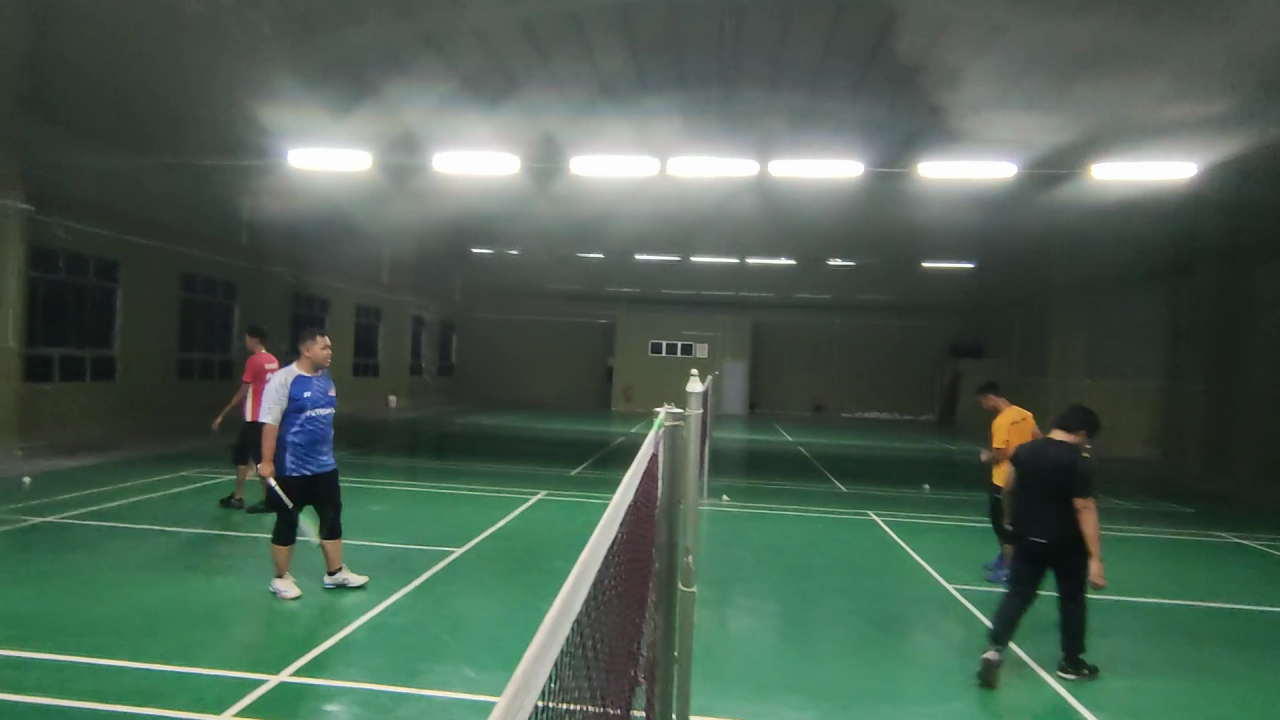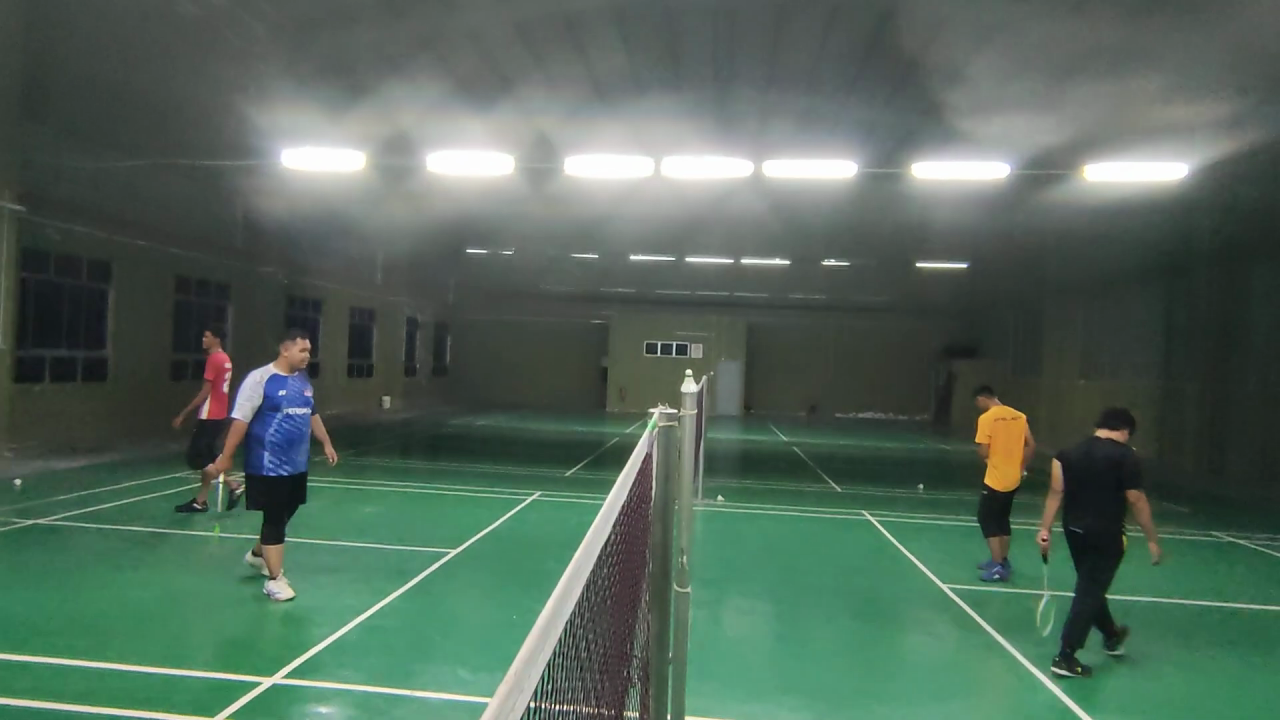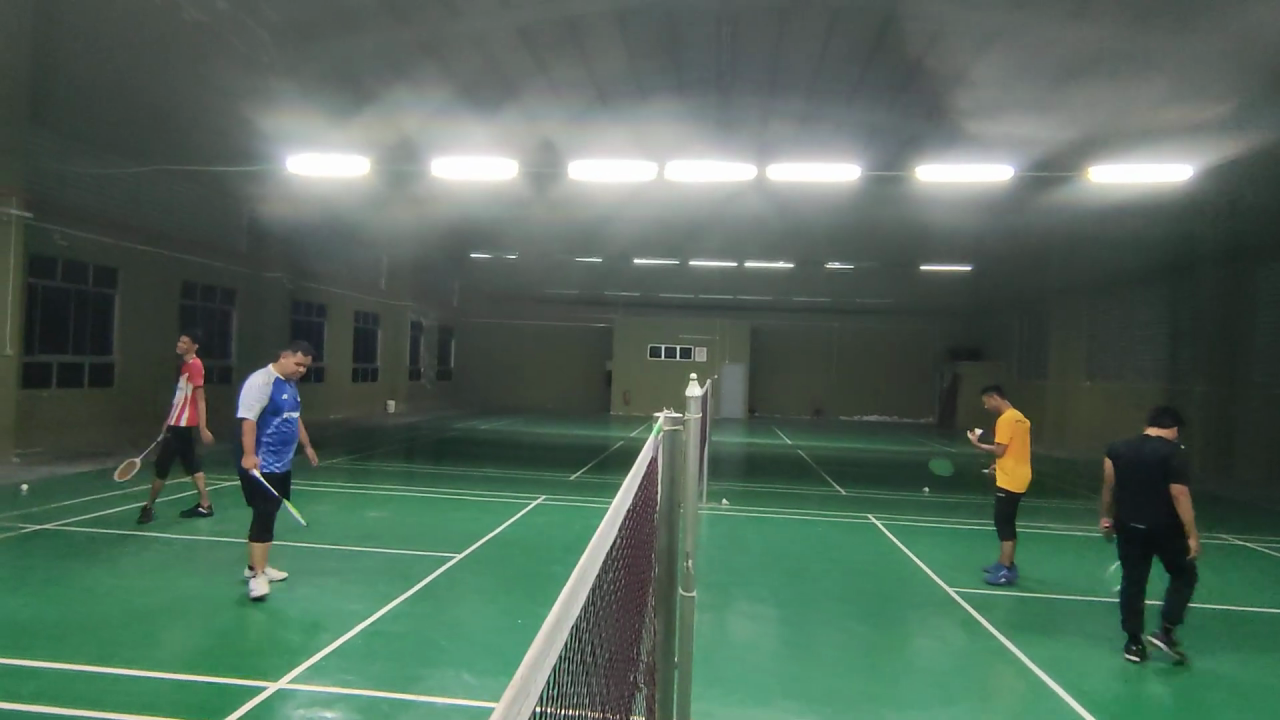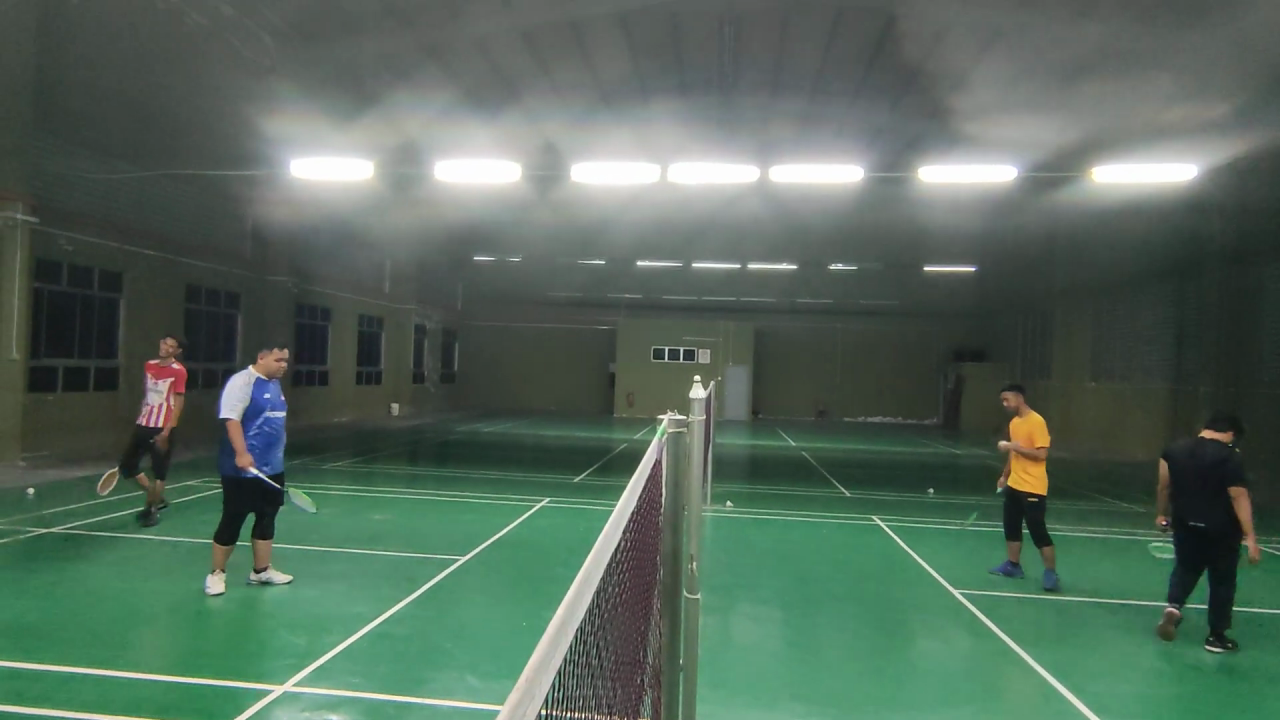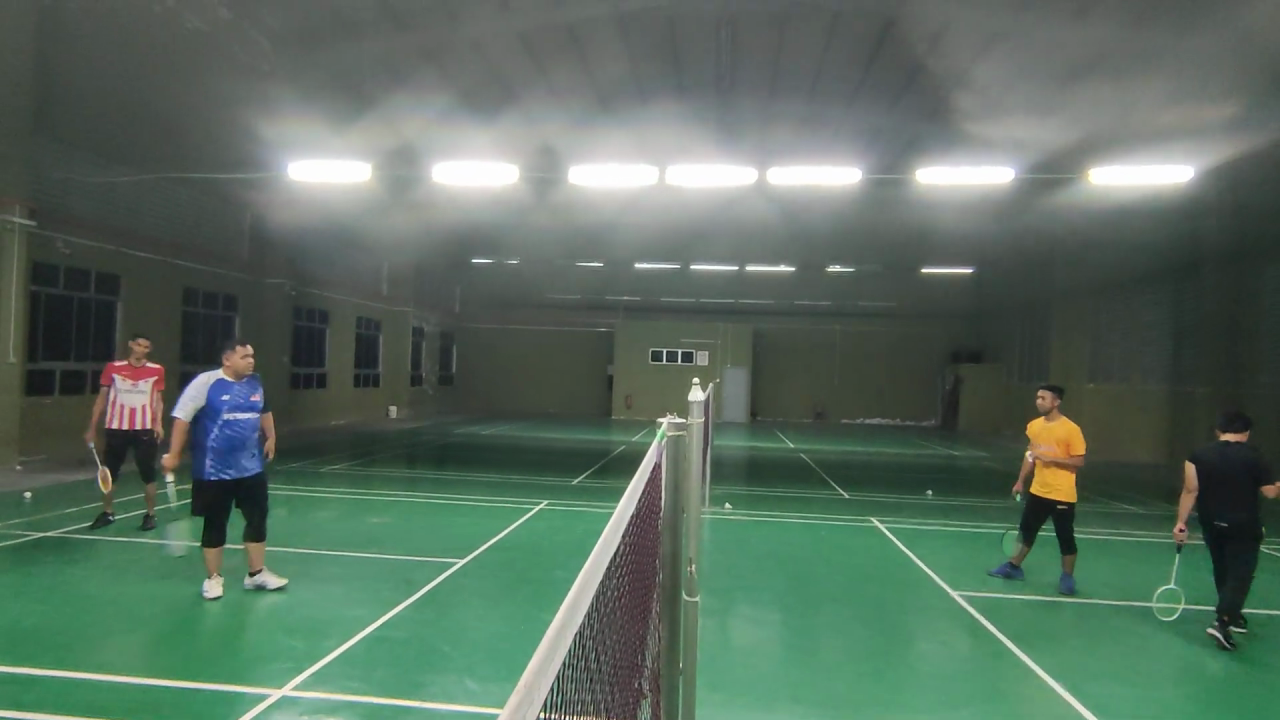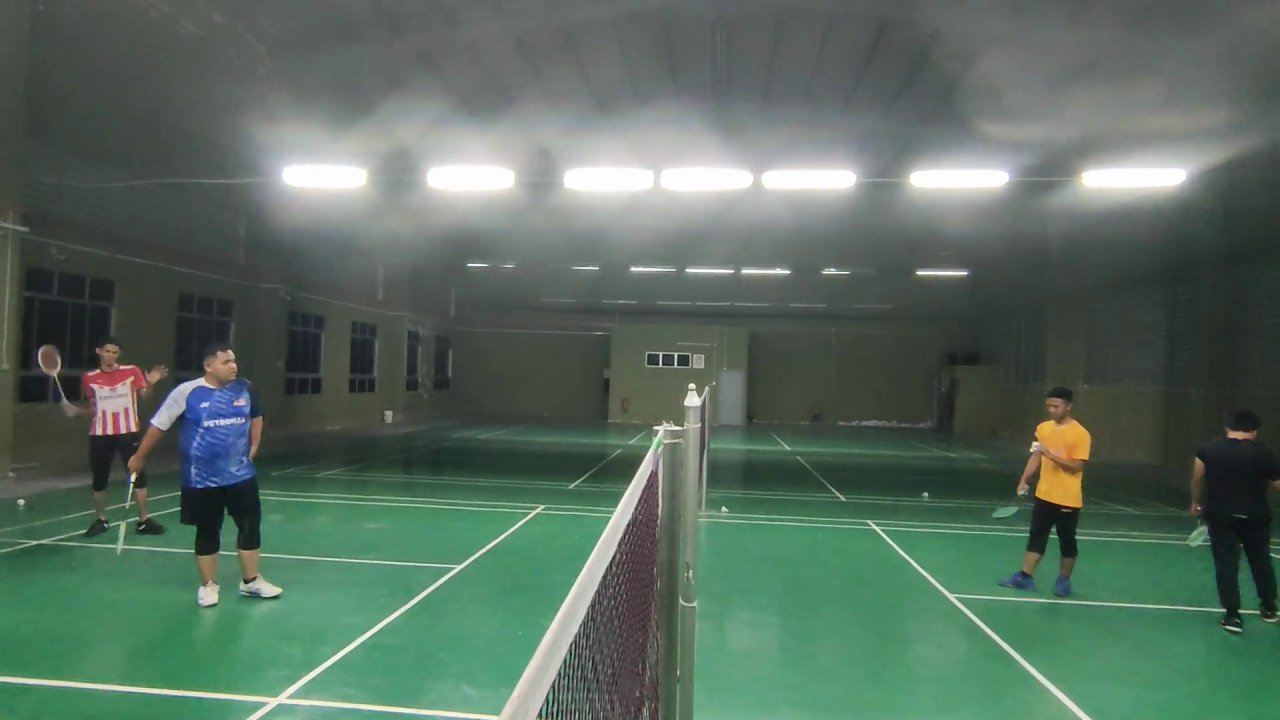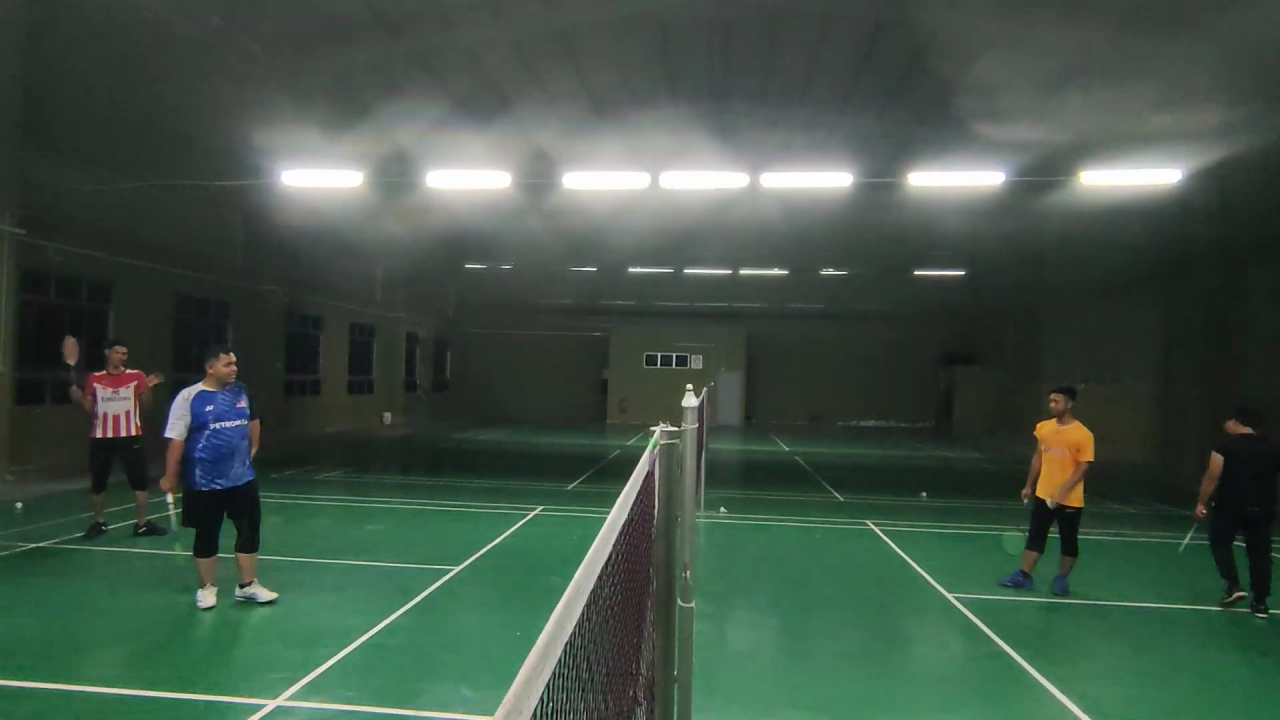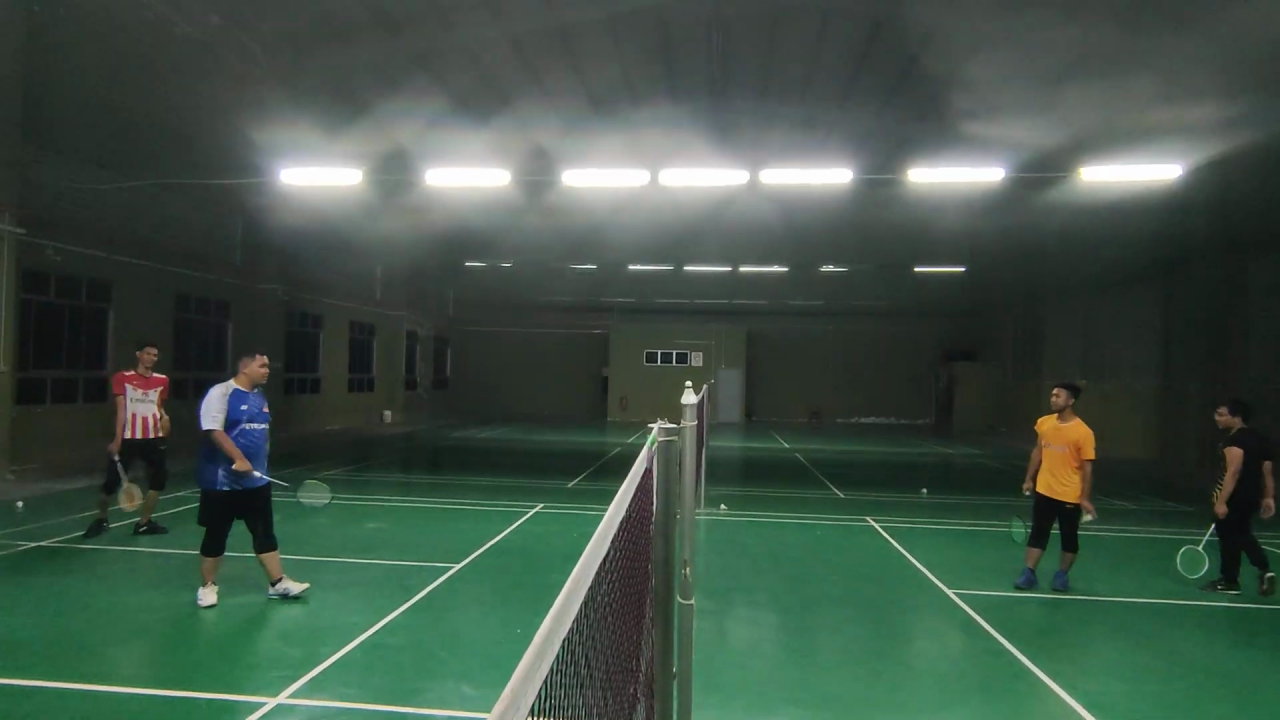
dt=0.4s
person 1, frame 1
left shoulder: (325, 379)
right shoulder: (283, 380)
right elbow: (270, 423)
right wrist: (267, 461)
left hip: (323, 465)
right hip: (291, 468)
left knee: (333, 515)
right knee: (287, 522)
left ankle: (335, 572)
right ankle: (281, 577)
person 1, frame 2
left shoulder: (303, 379)
right shoulder: (260, 379)
left elbow: (311, 415)
right elbow: (241, 419)
left wrist: (326, 444)
right wrist: (226, 456)
left hip: (297, 464)
right hip: (268, 466)
left knee: (284, 514)
right knee: (274, 519)
left ankle: (258, 553)
right ankle: (275, 579)
person 1, frame 3
left shoulder: (290, 384)
right shoulder: (261, 381)
right elbow: (248, 419)
left wrist: (307, 445)
right wrist: (249, 454)
left hip: (281, 463)
right hip: (260, 465)
left knee: (268, 515)
right knee: (265, 515)
left ankle: (256, 566)
right ankle: (258, 576)
person 1, frame 4
left shoulder: (274, 383)
right shoulder: (242, 382)
right elbow: (231, 419)
right wrist: (241, 453)
left hip: (271, 467)
right hip: (243, 469)
left knee: (267, 518)
right knee: (233, 519)
left ankle: (261, 570)
right ankle: (217, 573)
person 1, frame 5
left shoulder: (255, 383)
right shoulder: (205, 383)
right elbow: (182, 418)
left wrist: (271, 438)
right wrist: (173, 454)
left hip: (250, 468)
right hip: (213, 470)
left knee: (257, 517)
right knee: (215, 524)
left ankle: (256, 574)
right ankle: (213, 578)
person 1, frame 6
left shoulder: (244, 388)
right shoulder: (186, 392)
left elbow: (256, 417)
right elbow: (158, 425)
left wrist: (254, 445)
right wrist: (140, 456)
left hip: (240, 475)
right hip: (202, 479)
left knee: (250, 526)
right knee: (207, 532)
left ankle: (251, 581)
right ankle: (209, 585)
person 1, frame 7
left shoulder: (240, 391)
right shoulder: (189, 397)
left elbow: (252, 421)
right elbow: (176, 438)
left wrist: (254, 448)
right wrist: (170, 475)
left hip: (242, 478)
right hip: (205, 482)
left knee: (250, 530)
right knee: (207, 535)
left ankle: (247, 585)
right ankle: (206, 587)
person 1, frame 8
left shoulder: (259, 395)
right shoulder: (220, 393)
right elbow: (214, 431)
left wrist: (263, 454)
right wrist: (238, 460)
left hip: (256, 479)
right hip: (222, 480)
left knee: (264, 531)
right knee: (216, 534)
left ankle: (278, 583)
right ankle: (208, 586)
person 2, frame 1
left shoulder: (1024, 452)
right shoulder: (1078, 461)
left elbow: (1010, 491)
right elbow: (1085, 509)
left wrist: (1014, 521)
right wrist: (1095, 558)
left hip: (1027, 537)
right hip: (1065, 543)
left knee: (1018, 595)
right knee: (1072, 600)
left ankle: (995, 648)
right ankle: (1071, 661)
person 2, frame 2
left shoulder: (1069, 453)
right shoulder: (1125, 456)
left elbow: (1056, 492)
right elbow: (1136, 500)
left wrist: (1045, 528)
right wrist: (1152, 540)
left hip: (1075, 530)
right hip: (1106, 535)
left knee: (1091, 585)
right knee: (1089, 593)
left ankle: (1111, 636)
right ankle: (1065, 657)
person 2, frame 3
left shoulder: (1118, 449)
right shoulder: (1173, 453)
left elbow: (1108, 487)
right elbow: (1180, 495)
left wrist: (1106, 517)
right wrist: (1192, 536)
left hip: (1128, 526)
right hip: (1164, 529)
left knee: (1132, 582)
right knee: (1184, 577)
left ankle: (1134, 642)
right ankle: (1165, 632)
person 2, frame 4
left shoulder: (1175, 450)
right shoulder: (1229, 456)
left elbow: (1164, 487)
right elbow: (1239, 497)
left wrist: (1163, 514)
right wrist: (1250, 537)
left hip: (1185, 524)
right hip: (1220, 528)
left knee: (1185, 570)
right knee: (1222, 580)
left ankle: (1173, 607)
right ankle: (1216, 636)
person 2, frame 5
left shoulder: (1199, 456)
right shoulder: (1254, 457)
left elbow: (1190, 491)
left wrist: (1181, 522)
left hip: (1212, 524)
right hip: (1245, 526)
left knee: (1223, 572)
right knee: (1239, 576)
left ankle: (1231, 616)
right ankle: (1221, 623)
person 2, frame 6
left shoulder: (1207, 450)
right shoulder: (1262, 453)
left elbow: (1197, 481)
left wrist: (1196, 502)
left hip: (1220, 516)
right hip: (1255, 516)
left knee: (1226, 565)
right knee: (1260, 561)
left ankle: (1232, 615)
person 2, frame 7
left shoulder: (1226, 446)
left elbow: (1212, 477)
left wrist: (1202, 503)
left hip: (1230, 507)
right hip: (1263, 509)
left knee: (1220, 543)
right knee: (1260, 554)
left ankle: (1233, 587)
right ankle: (1260, 602)
person 2, frame 8
left shoulder: (1235, 440)
right shoulder: (1259, 439)
left elbow: (1233, 472)
right elbow: (1267, 472)
left wrist: (1222, 501)
right wrist: (1268, 497)
left hip: (1233, 499)
right hip: (1252, 497)
left knee: (1229, 539)
right knee: (1243, 536)
left ankle: (1229, 582)
right ankle: (1264, 570)
person 3, frame 1
left shoulder: (1001, 422)
right shoulder: (1025, 416)
left elbow: (1000, 455)
right elbow: (1038, 438)
left wrist: (987, 458)
left hip: (1006, 482)
left knee: (1004, 523)
right knee: (999, 519)
left ankle: (1009, 568)
right ankle: (1005, 559)
person 3, frame 2
left shoulder: (986, 418)
right shoulder: (1019, 416)
left elbow: (983, 452)
right elbow: (1030, 445)
left wrist: (988, 454)
right wrist: (1022, 467)
left hip: (996, 479)
right hip: (1013, 478)
left knee: (986, 519)
right knee: (1002, 520)
left ankle: (999, 567)
right ankle: (1002, 561)
person 3, frame 3
left shoulder: (1005, 420)
right shoulder: (1021, 419)
left elbow: (999, 451)
left wrist: (977, 443)
right wrist: (1000, 465)
left hip: (1009, 481)
right hip: (1018, 480)
left knee: (1003, 524)
right knee: (1007, 523)
left ankle: (1006, 571)
right ankle: (1007, 564)
person 3, frame 4
left shoulder: (1037, 422)
right shoulder: (1014, 422)
left elbow: (1042, 454)
left wrist: (1013, 447)
right wrist: (1004, 475)
left hip: (1033, 487)
right hip: (1014, 484)
left knee: (1037, 530)
right knee: (1011, 525)
left ankle: (1051, 573)
right ankle: (1013, 565)
person 3, frame 5
left shoulder: (1071, 429)
right shoulder: (1034, 426)
left elbow: (1079, 461)
left wrist: (1049, 459)
right wrist: (1020, 481)
left hip: (1062, 495)
right hip: (1038, 491)
left knee: (1066, 538)
right knee: (1026, 530)
left ankle: (1067, 577)
right ankle: (1014, 567)
person 3, frame 6
left shoulder: (1080, 434)
right shoulder: (1043, 428)
left elbow: (1077, 466)
right elbow: (1036, 457)
left wrist: (1050, 454)
right wrist: (1024, 479)
left hip: (1068, 500)
right hip: (1043, 495)
left knee: (1067, 541)
right knee: (1036, 537)
left ankle: (1064, 579)
right ankle: (1025, 576)
person 3, frame 7
left shoulder: (1083, 435)
right shoulder: (1043, 428)
left elbow: (1083, 468)
left wrist: (1063, 490)
right wrist: (1029, 485)
left hip: (1070, 500)
right hip: (1043, 495)
left knee: (1068, 541)
right knee: (1035, 536)
left ankle: (1062, 579)
right ankle: (1024, 576)
person 3, frame 8
left shoulder: (1083, 432)
right shoulder: (1043, 423)
left elbow: (1087, 467)
left wrist: (1085, 498)
right wrist: (1029, 479)
left hip: (1070, 496)
right hip: (1044, 491)
left knee: (1069, 537)
right knee: (1037, 533)
left ankle: (1062, 575)
right ankle: (1029, 573)
person 4, frame 1
left shoulder: (254, 361)
right shoulder: (273, 361)
left elbow: (242, 393)
left wrist: (221, 415)
left hip: (254, 418)
left knee: (261, 458)
right knee: (240, 453)
right ankle: (237, 497)
person 4, frame 2
left shoulder: (214, 359)
right shoulder: (224, 359)
left elbow: (205, 393)
left wrist: (183, 414)
left hip: (209, 417)
right hip: (219, 416)
left knee: (196, 458)
right knee: (206, 457)
left ankle: (233, 487)
right ankle: (201, 501)
person 4, frame 3
left shoulder: (193, 365)
right shoulder: (187, 365)
left elbow: (200, 399)
left wrist: (203, 428)
right wrist: (168, 422)
left hip: (181, 425)
right hip: (178, 423)
left knee: (161, 465)
right knee: (191, 464)
left ankle: (149, 507)
right ankle: (205, 505)
person 4, frame 4
left shoulder: (178, 372)
right shoulder: (149, 366)
left elbow: (178, 404)
left wrist: (165, 432)
right wrist: (142, 421)
left hip: (162, 427)
right hip: (143, 424)
left knee: (159, 470)
right knee: (126, 465)
left ankle: (153, 509)
right ankle: (153, 500)
person 4, frame 5
left shoulder: (156, 371)
right shoulder: (112, 368)
left elbow: (158, 400)
right elbow: (102, 398)
left wrist: (158, 424)
right wrist: (92, 428)
left hip: (144, 429)
right hip: (116, 428)
left knee: (148, 473)
right knee: (108, 472)
left ankle: (150, 515)
right ankle: (107, 513)
person 4, frame 6
left shoulder: (132, 372)
right shoulder: (89, 378)
left elbow: (145, 396)
right elbow: (93, 407)
left wrist: (150, 384)
right wrist: (77, 410)
left hip: (128, 432)
right hip: (100, 435)
left knee: (138, 476)
right knee: (99, 479)
left ankle: (144, 520)
right ankle: (101, 520)
person 4, frame 7
left shoulder: (136, 376)
right shoulder: (94, 379)
left elbow: (145, 405)
right elbow: (90, 409)
left wrist: (147, 387)
right wrist: (79, 397)
left hip: (129, 436)
right hip: (101, 437)
left knee: (140, 479)
right knee: (98, 482)
left ankle: (142, 523)
right ankle: (99, 523)
person 4, frame 8
left shoulder: (162, 380)
right shoulder: (122, 378)
right elbow: (120, 410)
left wrist: (164, 417)
right wrist: (117, 439)
left hip: (154, 437)
right hip: (128, 438)
left knee: (159, 479)
right knee: (112, 481)
left ankle: (144, 522)
right ankle: (101, 520)
